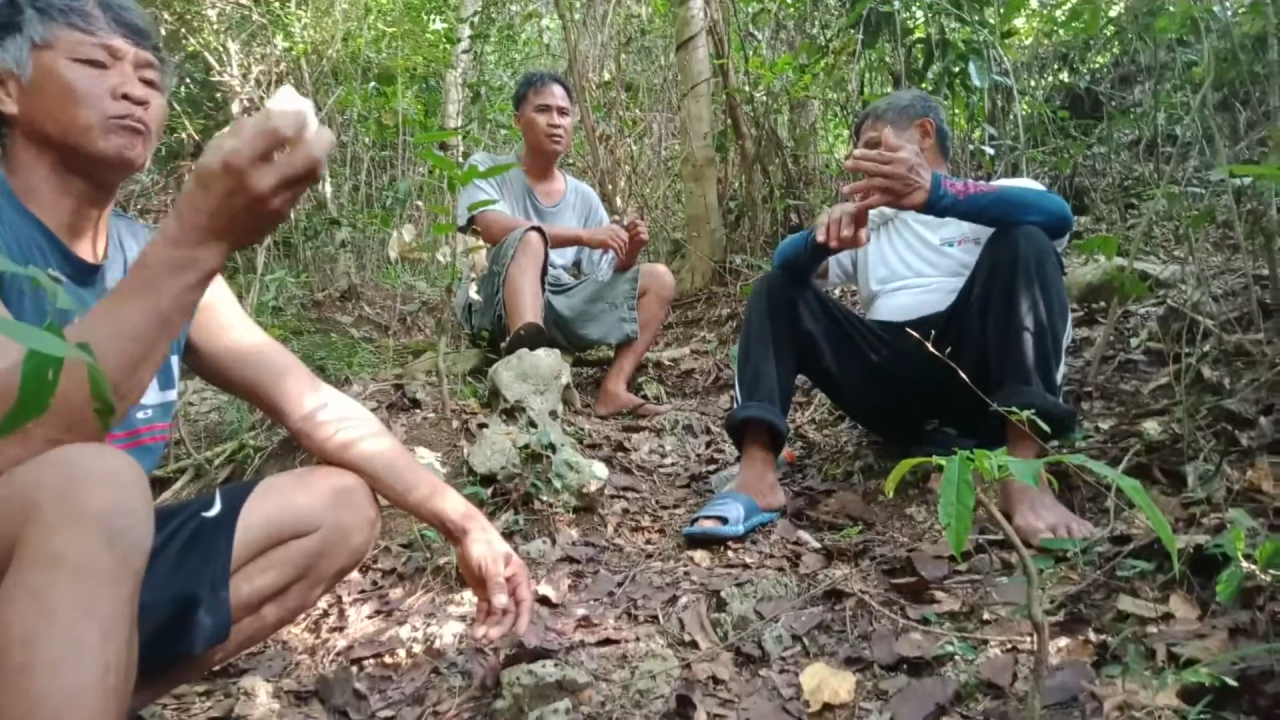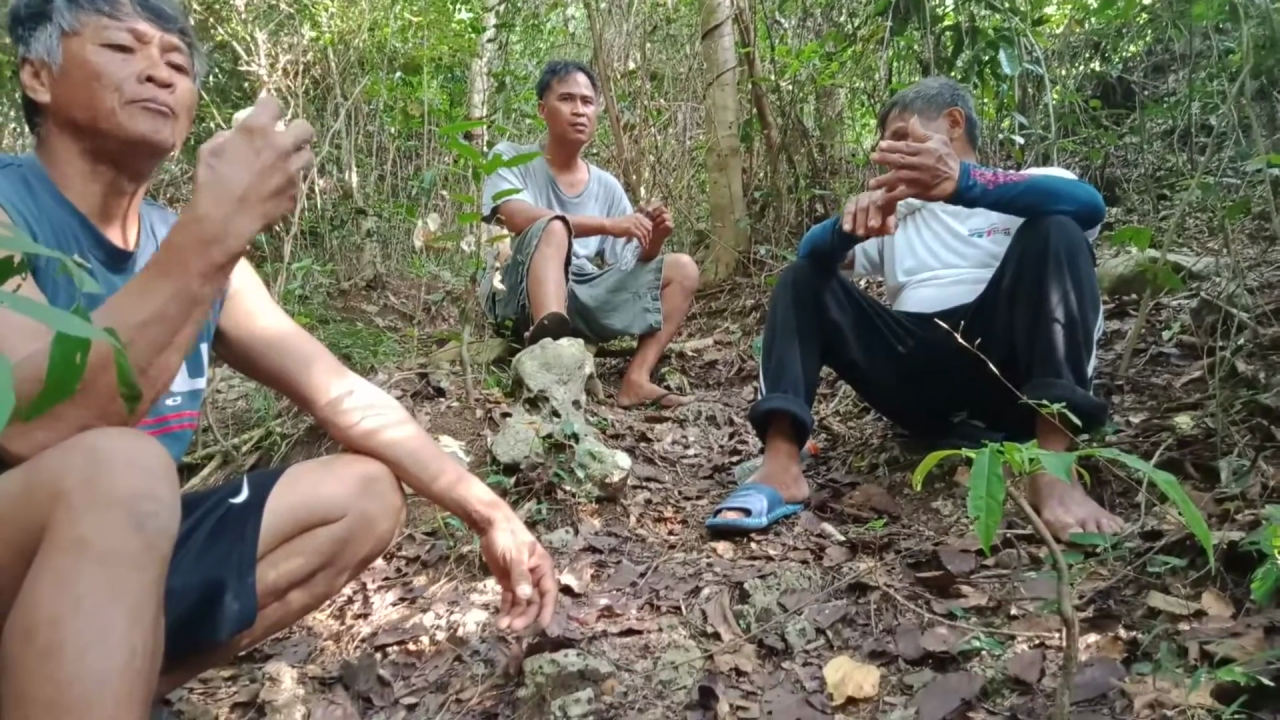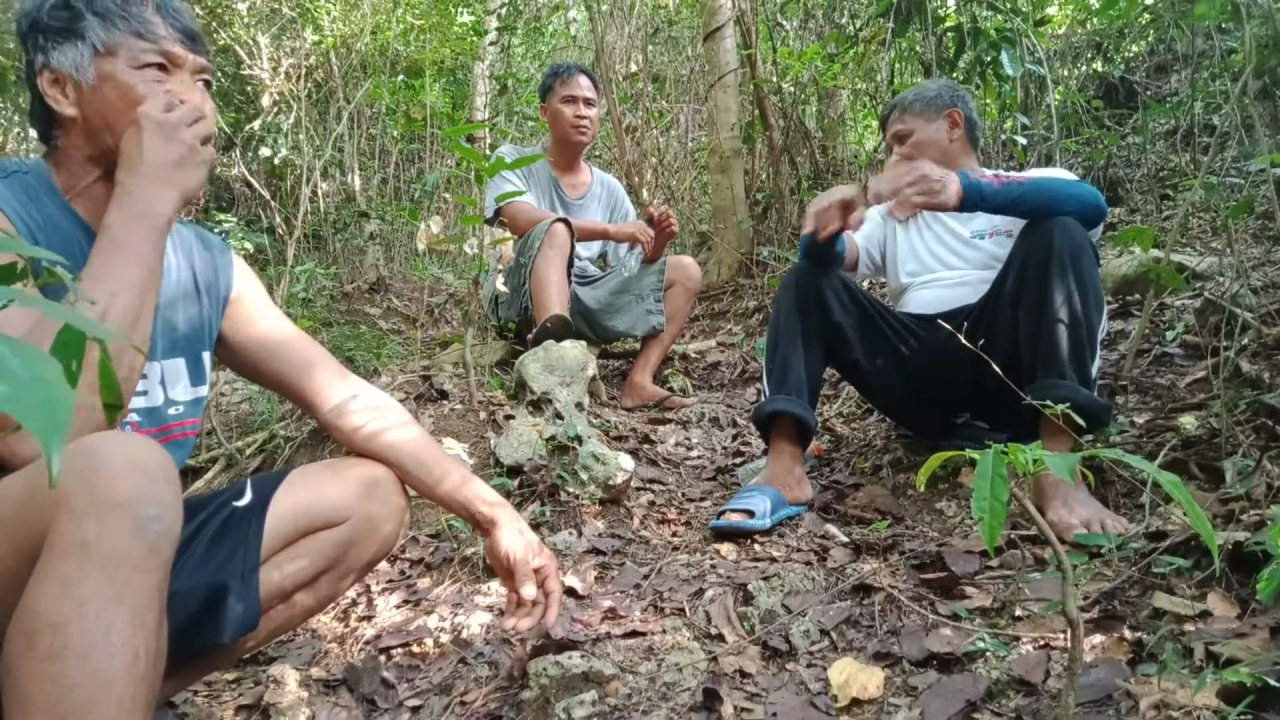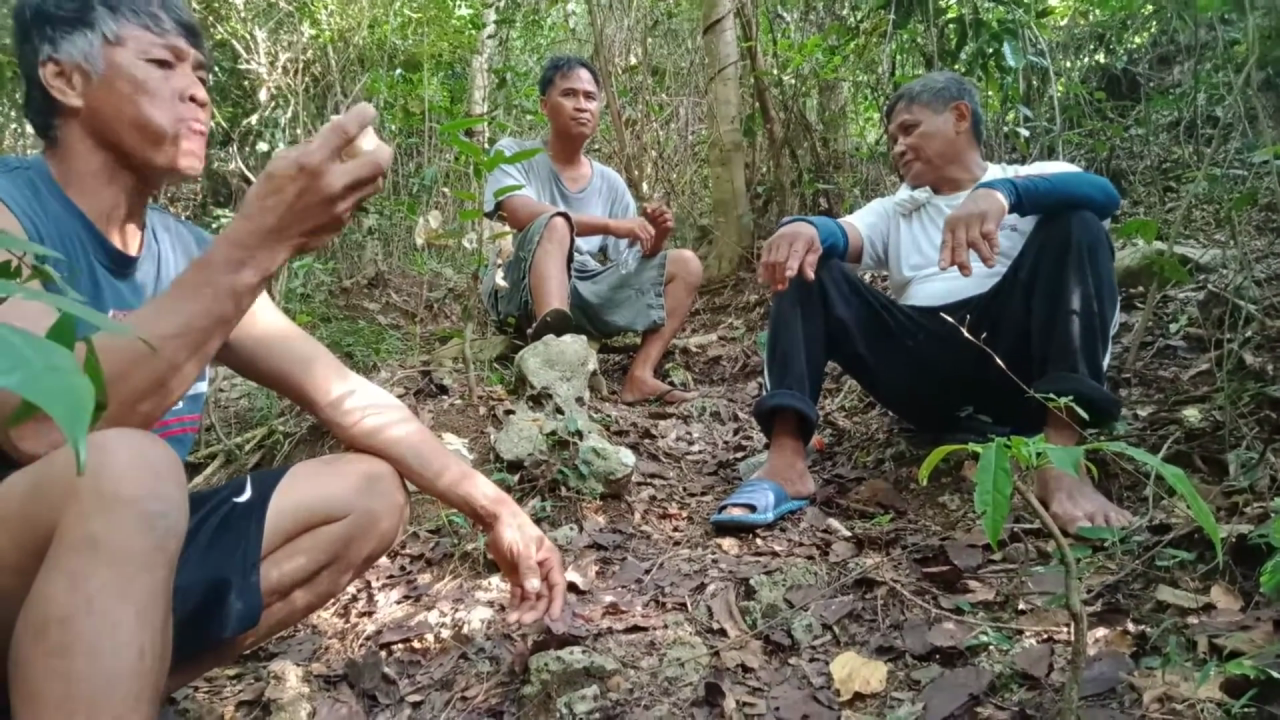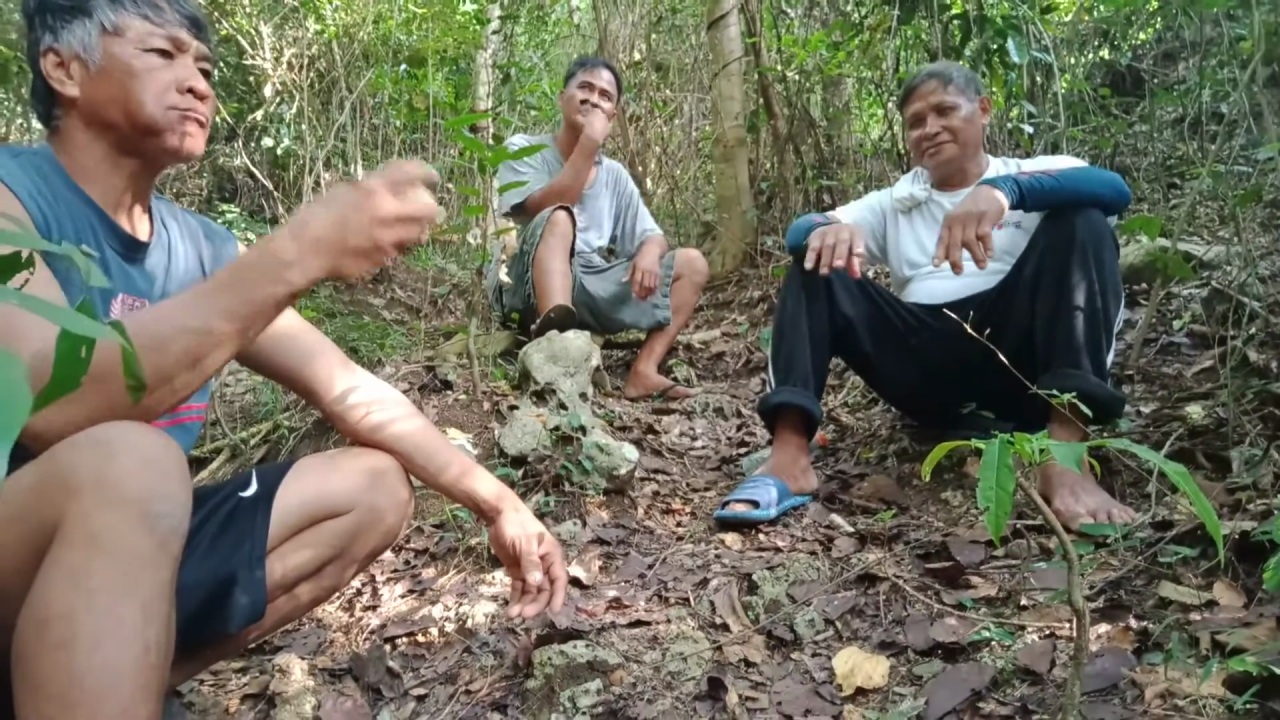
dt=1s
person 1, frame 1
left shoulder: (159, 261)
left elbow: (315, 405)
left wrist: (462, 521)
right wrist: (199, 239)
left hip: (99, 565)
left knee: (341, 506)
right knee: (93, 485)
person 1, frame 2
left shoulder: (189, 249)
left elbow: (342, 393)
left wrist: (487, 511)
right wrist: (217, 225)
left hip: (122, 555)
left knee: (365, 493)
right knee: (119, 466)
person 1, frame 3
left shoulder: (206, 265)
left elbow: (347, 399)
left wrist: (491, 513)
right wrist: (145, 202)
left hip: (125, 558)
left knee: (370, 498)
right knee: (120, 470)
person 1, frame 4
left shoulder: (193, 254)
left elbow: (344, 394)
left wrist: (492, 507)
right wrist: (258, 242)
left hip: (127, 553)
left knee: (370, 493)
right knee: (123, 468)
person 1, frame 5
left shoulder: (203, 247)
left elbow: (350, 389)
left wrist: (495, 501)
right wrist: (298, 254)
left hip: (137, 546)
left knee: (374, 485)
right knee: (127, 460)
person 2, frame 1
left shoulder: (997, 203)
right shoulder: (872, 224)
left elbow: (1057, 215)
right elbow: (786, 262)
left wrist: (934, 192)
right wrist: (825, 234)
left hip: (975, 369)
right hip: (893, 386)
left knee: (1021, 242)
right knee: (776, 288)
left ankle: (1023, 475)
right ankle: (757, 476)
person 2, frame 2
left shoulder: (1028, 191)
right shoulder: (898, 213)
left elbow: (1089, 204)
right elbow: (811, 251)
left wrist: (963, 181)
right wrist: (852, 223)
left hip: (1004, 363)
right hip: (919, 378)
left knee: (1053, 232)
right knee: (801, 279)
left ankle: (1053, 469)
right ankle: (781, 466)
person 2, frame 3
left shoulder: (1030, 190)
right shoulder: (892, 217)
left elbow: (1090, 204)
right elbow: (822, 257)
left wrist: (963, 189)
right wrist: (829, 224)
left hip: (1009, 364)
right hip: (923, 379)
left knee: (1056, 232)
right knee: (806, 280)
left ankle: (1057, 468)
right ankle: (784, 467)
person 2, frame 4
left shoulder: (1033, 181)
right shoulder: (894, 211)
left elbow: (1102, 194)
right elbow: (842, 236)
left wrist: (999, 193)
right wrist: (803, 228)
left hip: (1015, 356)
right hip: (927, 371)
left knee: (1074, 223)
right knee: (807, 264)
left ankle: (1062, 460)
right ankle: (786, 459)
person 2, frame 5
left shoulder: (1035, 177)
right shoulder: (894, 203)
left elbow: (1113, 189)
right elbow: (802, 231)
left wrist: (1001, 190)
right wrist: (827, 230)
left hip: (1017, 352)
right hip: (929, 366)
left knee: (1079, 222)
right knee: (816, 262)
right ankle: (789, 457)
person 3, frame 1
left shoulder: (584, 197)
right shoulder: (486, 168)
left elbow: (607, 279)
right elbow: (493, 229)
left wrist: (628, 254)
right wrist: (584, 236)
left hip: (560, 308)
right hip: (495, 306)
left knee: (659, 279)
right knee: (530, 237)
left ankle: (613, 389)
right ankle: (525, 349)
person 3, frame 2
left shoulder: (607, 187)
right shoulder: (510, 158)
left elbow: (631, 268)
right elbow: (517, 218)
left wrist: (652, 242)
right wrist: (608, 225)
left hip: (584, 298)
right hip: (519, 295)
left knee: (682, 269)
right knee: (554, 227)
left ankle: (636, 380)
right ankle: (548, 340)
person 3, frame 3
left shoulder: (610, 189)
right shoulder: (512, 160)
left elbow: (634, 270)
right elbow: (520, 220)
left wrist: (655, 244)
right wrist: (610, 230)
left hip: (587, 299)
right hip: (521, 297)
left knee: (685, 271)
right knee: (557, 229)
left ankle: (639, 382)
right ankle: (551, 343)
person 3, frame 4
left shoulder: (610, 183)
right shoulder: (513, 153)
left elbow: (632, 261)
right elbow: (520, 215)
left wrist: (653, 239)
right wrist: (610, 226)
left hip: (588, 293)
right hip: (520, 291)
left knee: (686, 265)
right knee: (556, 223)
left ankle: (640, 377)
right ankle: (551, 339)
person 3, frame 5
left shoulder: (616, 176)
right shoulder: (524, 149)
left elbow: (651, 237)
right elbow: (549, 208)
left wrist: (648, 254)
right wrist: (589, 142)
left hip: (591, 289)
right hip: (526, 286)
left knee: (692, 263)
right knee: (559, 218)
left ankle: (643, 371)
right ankle: (554, 335)
